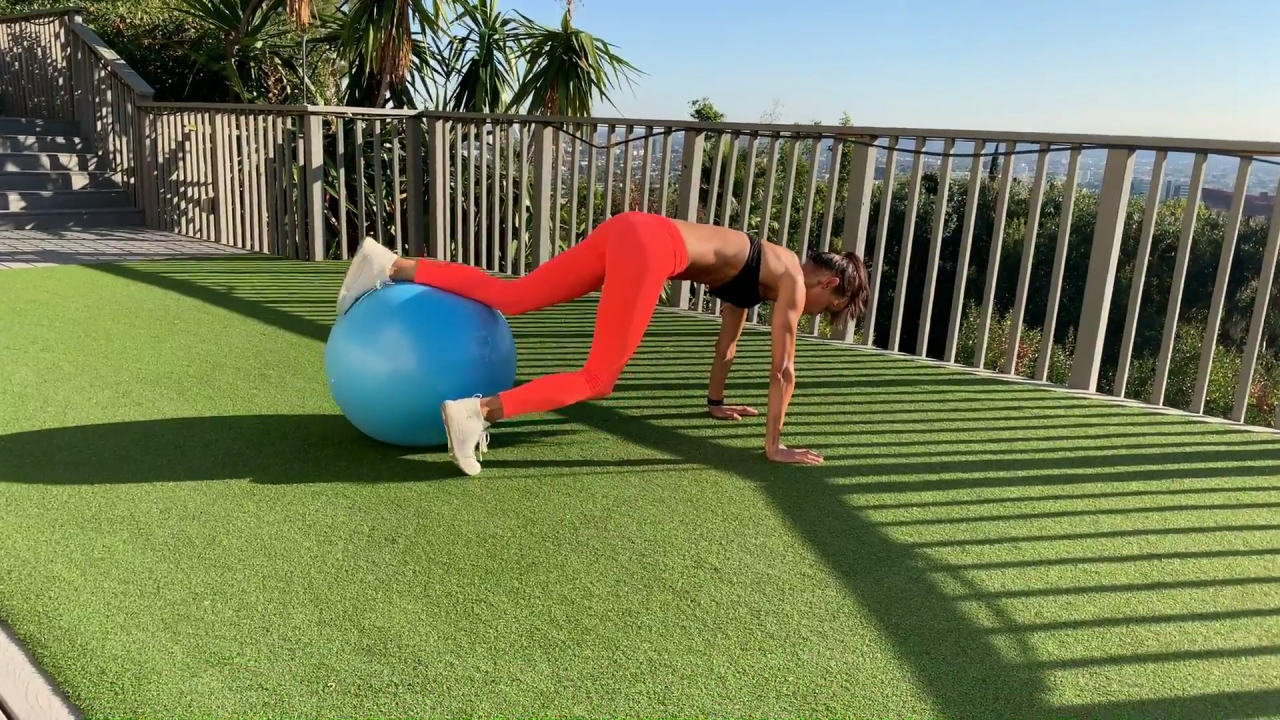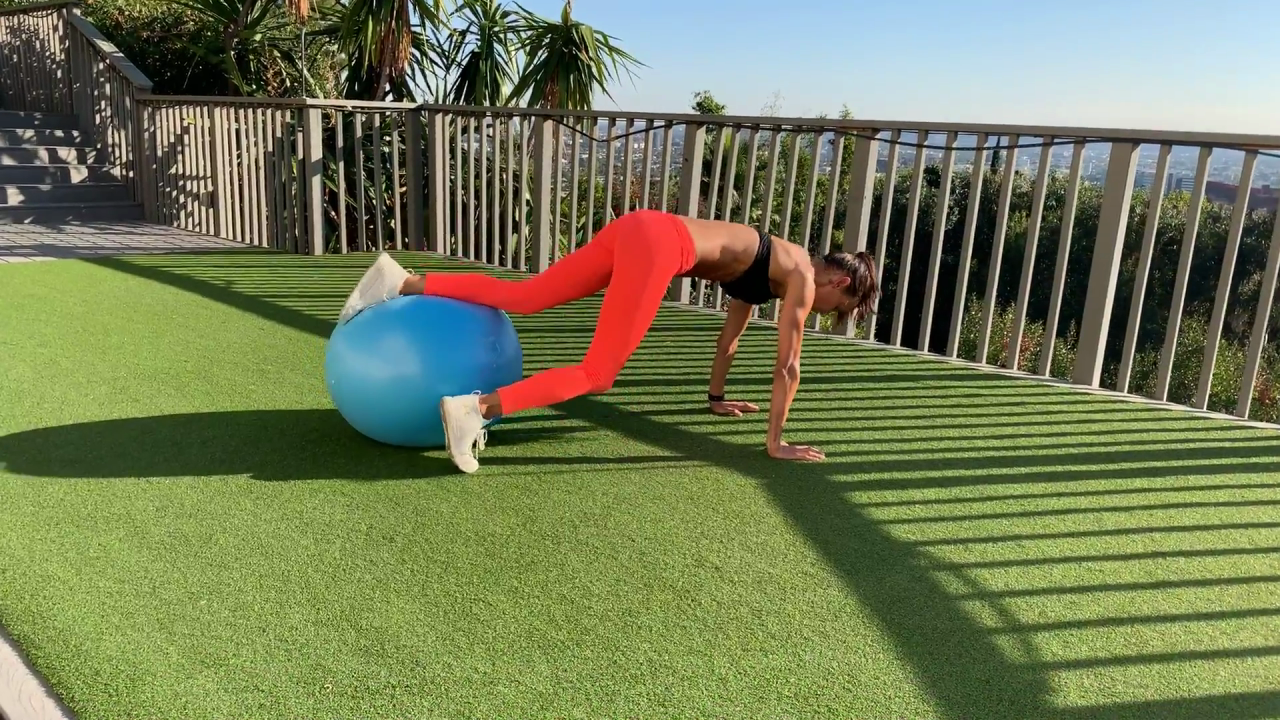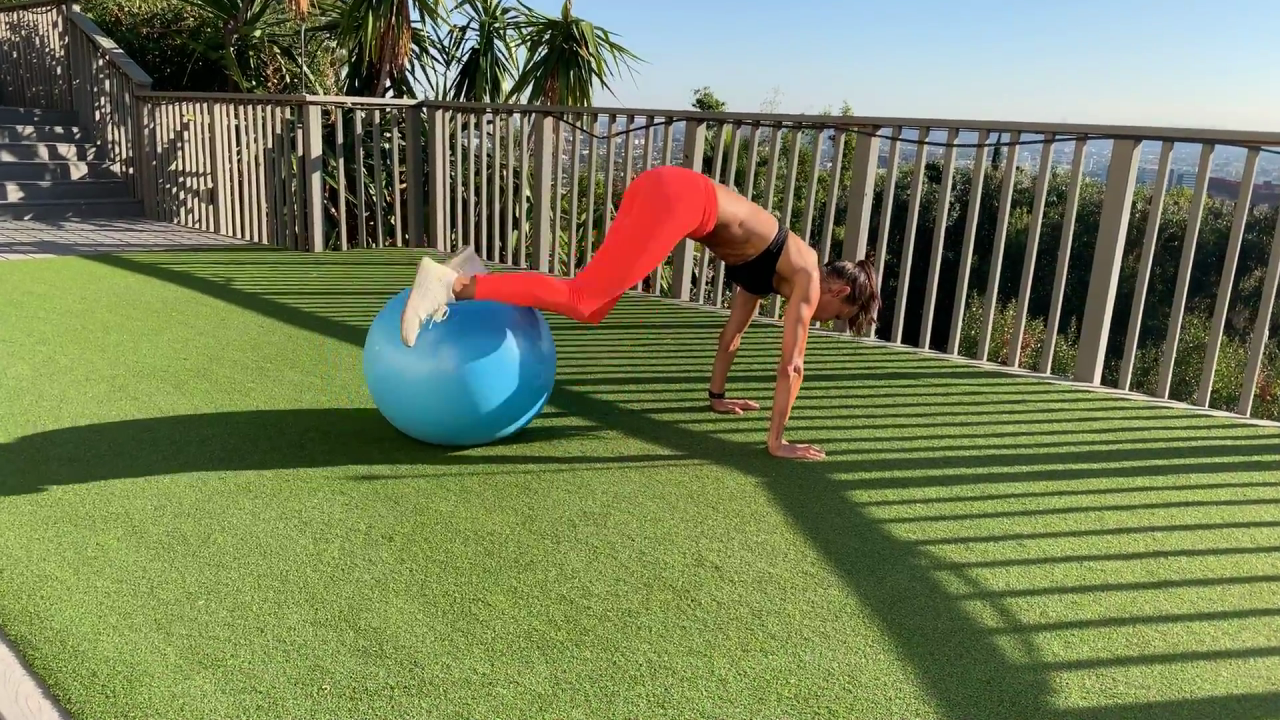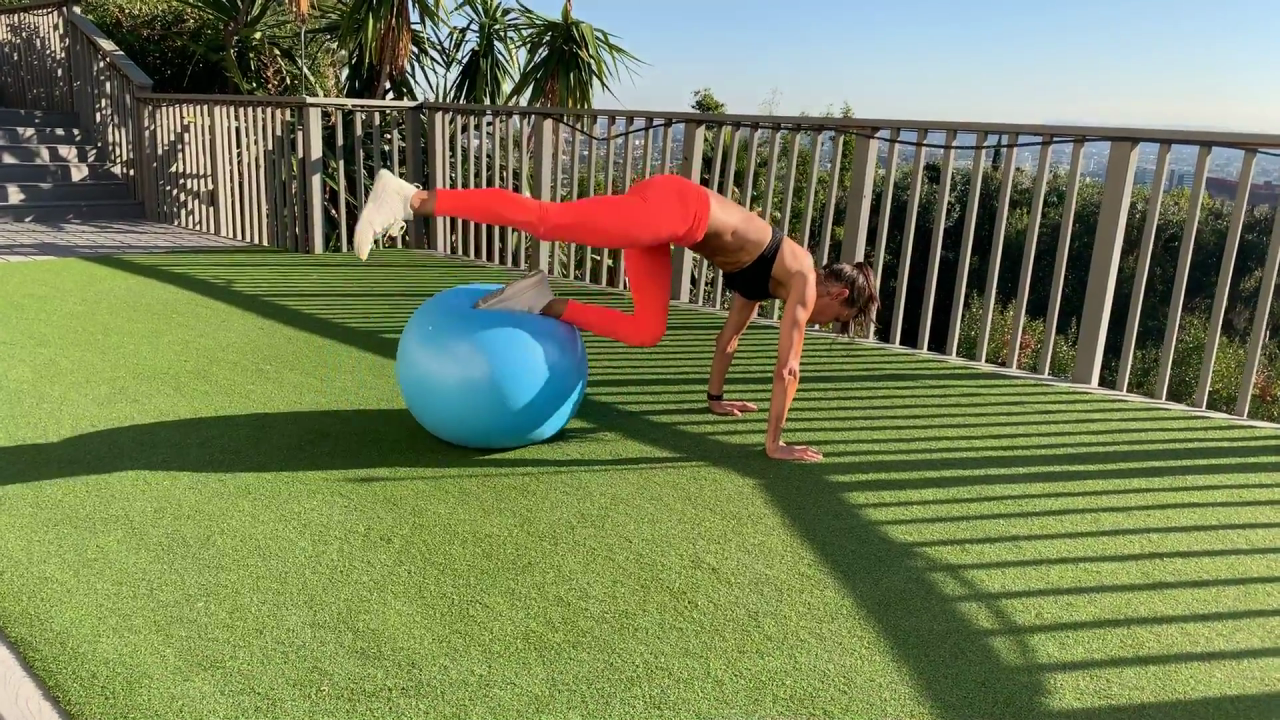
dt=0.3s
person 1, frame 1
left shoulder: (758, 271)
right shoulder: (791, 279)
left elbow: (728, 336)
right elbow: (783, 370)
left wrist: (715, 402)
right wrist: (774, 445)
left hip: (626, 232)
right hip: (647, 247)
left knee: (505, 296)
right knee: (596, 379)
left ankle: (389, 265)
right ankle: (479, 412)
person 1, frame 2
left shoulder: (768, 273)
right shoulder: (801, 277)
left elbow: (731, 333)
right elbow: (787, 368)
left wrist: (716, 397)
right wrist: (776, 442)
left hip: (636, 230)
right hip: (654, 245)
left knee: (524, 296)
right knee: (596, 375)
left ankle: (401, 281)
right ankle: (476, 408)
person 1, frame 3
left shoulder: (772, 271)
right shoulder: (809, 277)
left elbow: (732, 329)
right elbow: (791, 364)
left wrist: (717, 396)
right wrist: (777, 440)
left hip: (657, 186)
right hip: (676, 197)
left knee: (589, 305)
right knee: (580, 300)
left ankle: (472, 277)
right ankle: (452, 285)
person 1, frame 4
left shoulder: (766, 277)
right shoulder: (805, 281)
left elbow: (730, 334)
right elbow: (787, 367)
left wrist: (715, 397)
right wrist: (775, 442)
left hip: (658, 210)
right hip: (668, 203)
left knee: (646, 333)
right knee: (541, 219)
left ankle: (541, 303)
right ankle: (411, 197)
